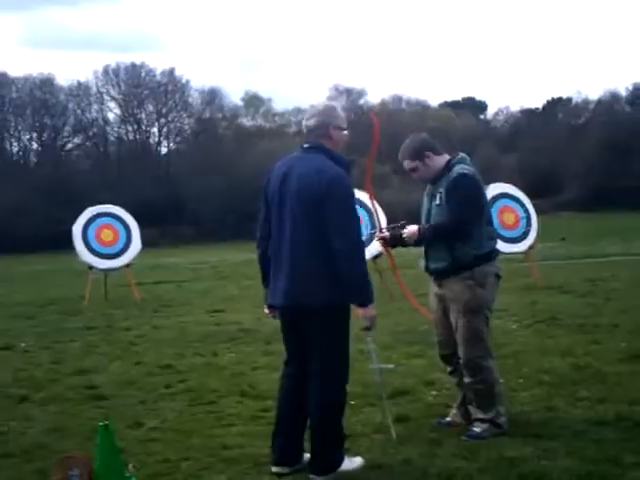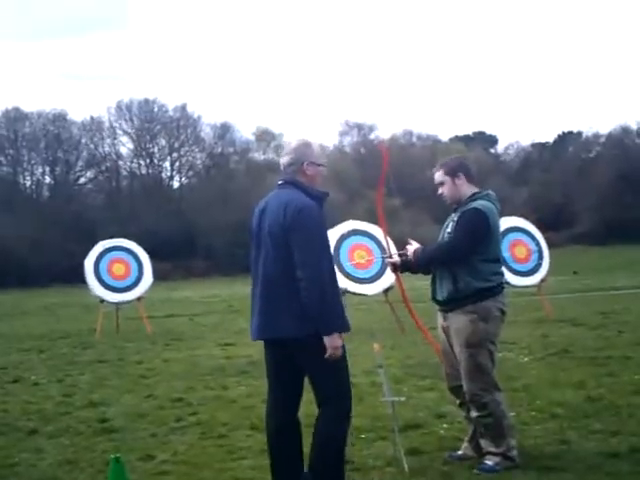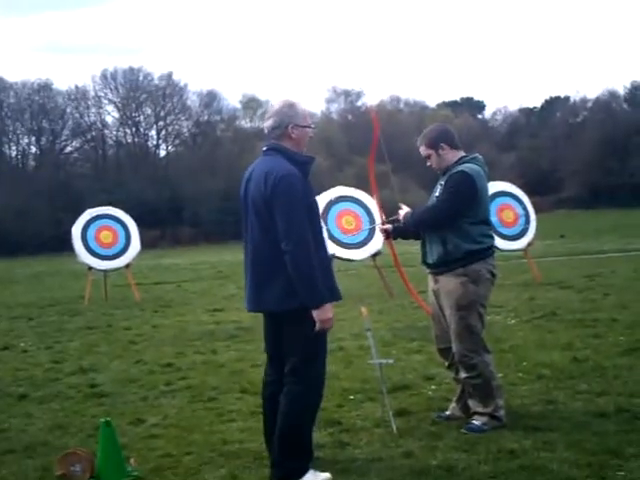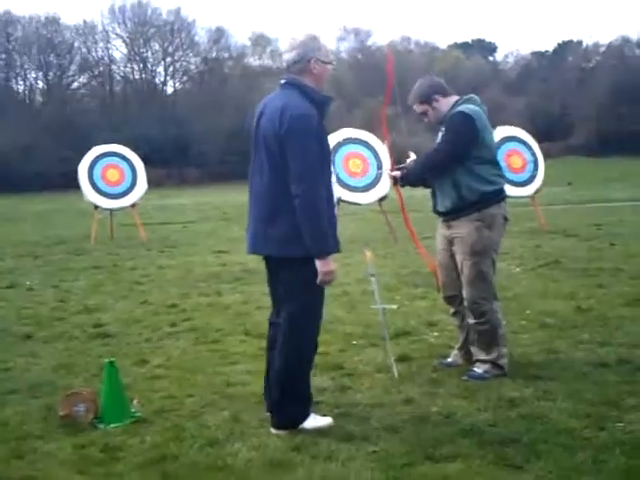
dt=0.7s
person 1, frame 1
left shoulder: (279, 171)
right shoulder: (333, 176)
left elbow: (264, 236)
right elbow: (347, 243)
left wrist: (270, 287)
right wrist: (364, 297)
left hip: (287, 291)
right hip: (325, 294)
left knee: (295, 369)
right knee: (329, 374)
person 1, frame 2
left shoulder: (264, 206)
right shoulder: (304, 207)
right elbow: (315, 274)
right wrist: (330, 328)
left hip: (272, 323)
right hip: (305, 325)
left knee: (282, 405)
right knee: (335, 400)
person 1, frame 3
left shoulder: (256, 171)
right shoulder: (287, 175)
right elbow: (298, 245)
right wrist: (319, 300)
left hip: (269, 291)
right hip: (295, 294)
left knee: (278, 372)
right knee: (304, 379)
person 1, frame 4
left shoulder: (269, 105)
right shoulder: (302, 113)
right elbow: (307, 189)
right wrist: (323, 250)
left hip: (272, 232)
right hip: (296, 238)
left knee: (283, 317)
right knee: (300, 325)
left ankle: (278, 395)
right ankle: (290, 413)
person 2, frame 1
left shoulder: (462, 179)
right shoulder: (434, 184)
left elbow: (459, 225)
right elbow: (428, 229)
left wrist: (420, 233)
right wrist: (396, 237)
left hip: (470, 276)
right hip: (443, 277)
left knee: (472, 351)
right knee: (449, 350)
left ankle: (490, 417)
right ankle: (467, 408)
person 2, frame 2
left shoulder: (478, 212)
right shoulder: (462, 213)
left elbow: (450, 252)
right elbow: (444, 257)
left wrist: (419, 253)
right wrist: (406, 263)
left hip: (475, 309)
right hip: (454, 309)
left knee: (479, 384)
right knee: (459, 383)
left ankle: (502, 451)
right ankle: (479, 442)
person 2, frame 3
left shoulder: (465, 175)
right shoulder: (452, 176)
left elbow: (437, 216)
right elbow: (433, 221)
left wrist: (409, 217)
right wrist: (398, 230)
left hip: (466, 271)
right hip: (444, 271)
left knee: (468, 346)
right knee: (448, 345)
left ankle: (489, 411)
right ankle: (466, 403)
person 2, frame 4
left shoulder: (465, 117)
right shoulder: (453, 121)
left elbow: (440, 160)
right elbow: (440, 169)
left wrist: (412, 167)
right wrist: (406, 177)
left hip: (478, 216)
right hip: (453, 217)
left knee: (477, 293)
right knee: (453, 291)
left ankle: (492, 359)
right ankle: (467, 350)
